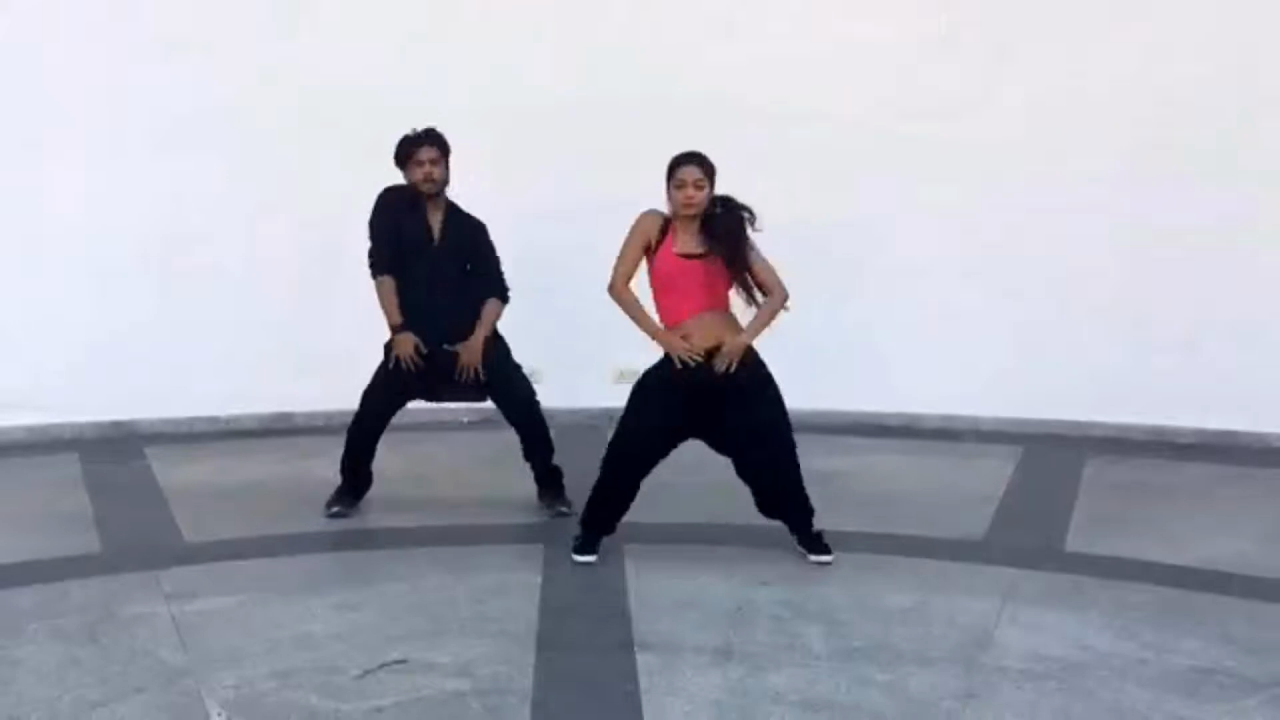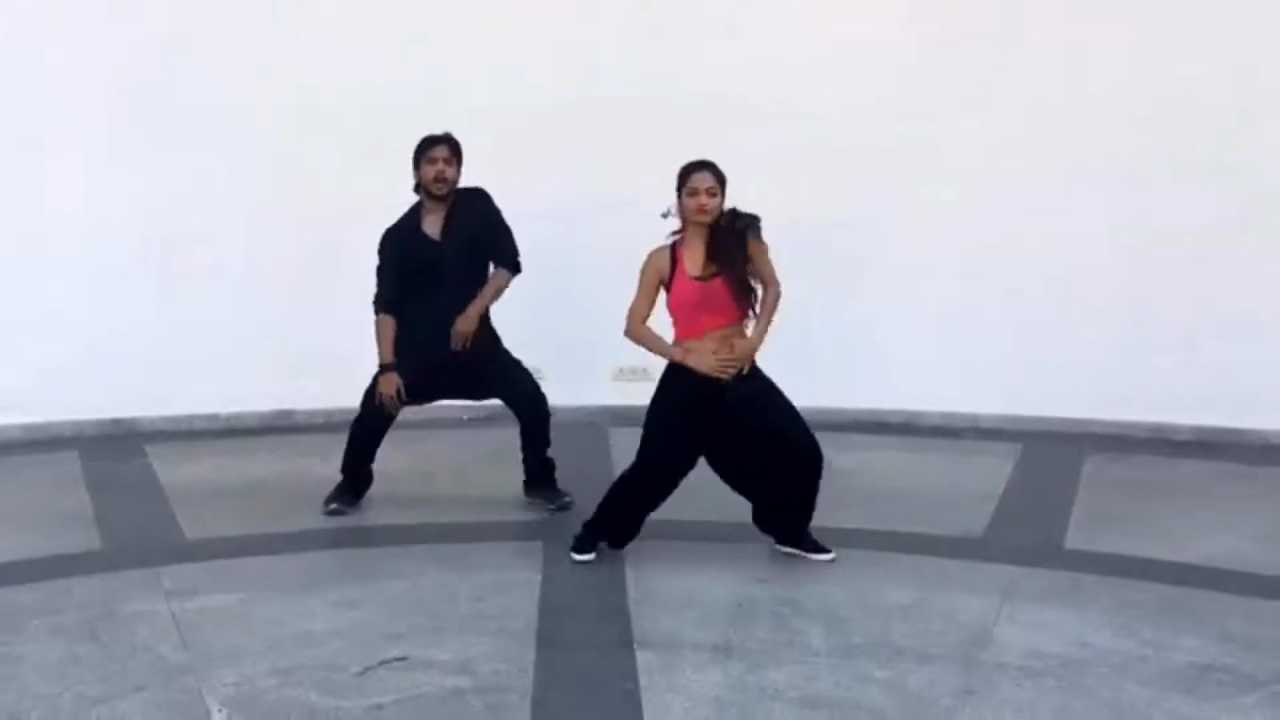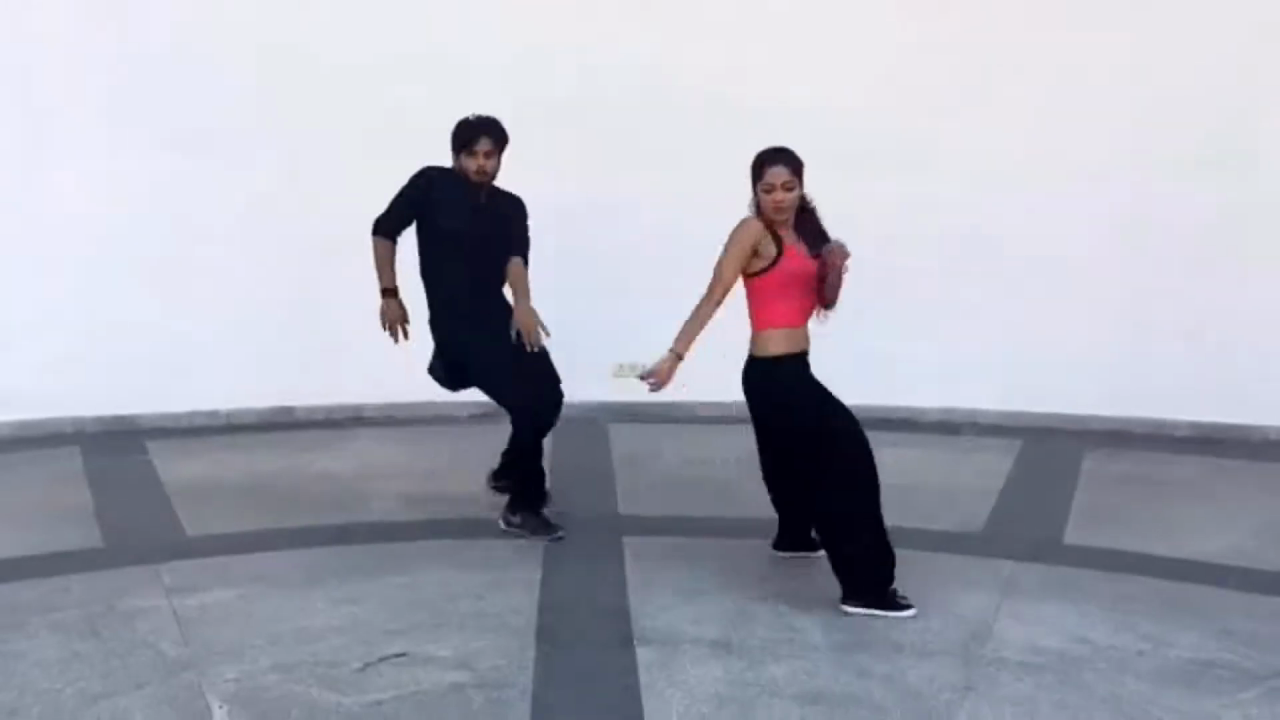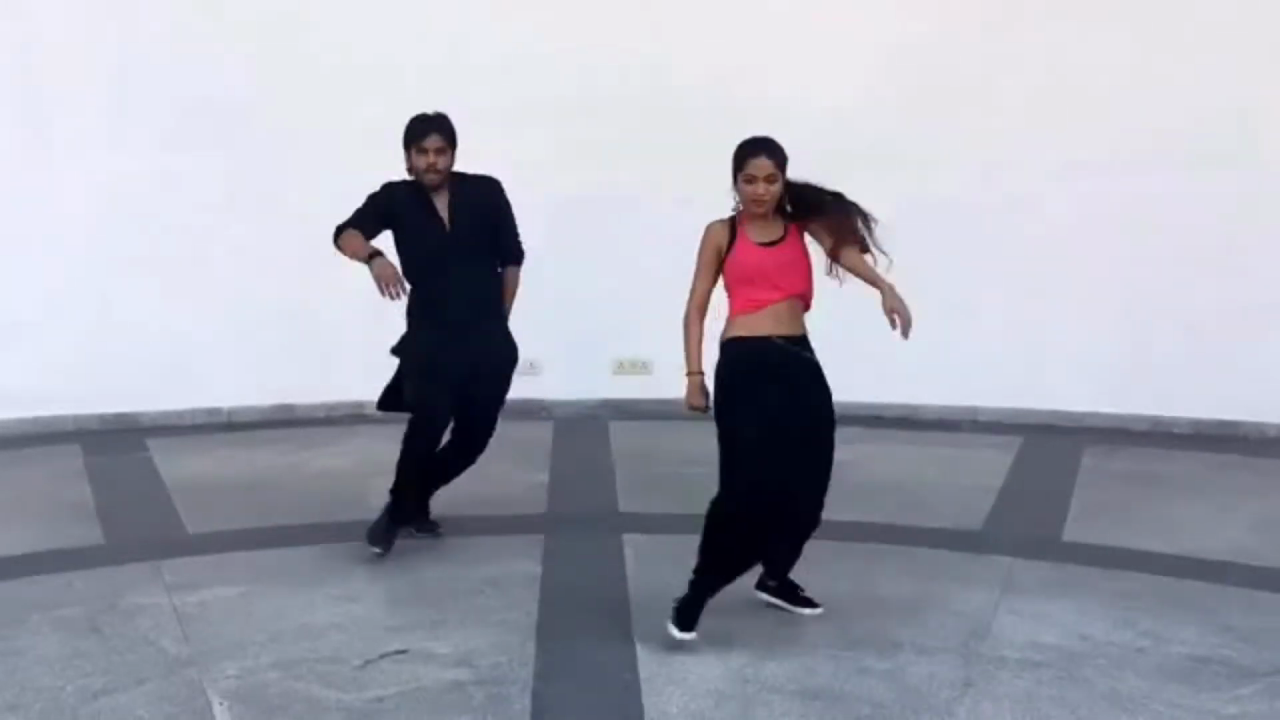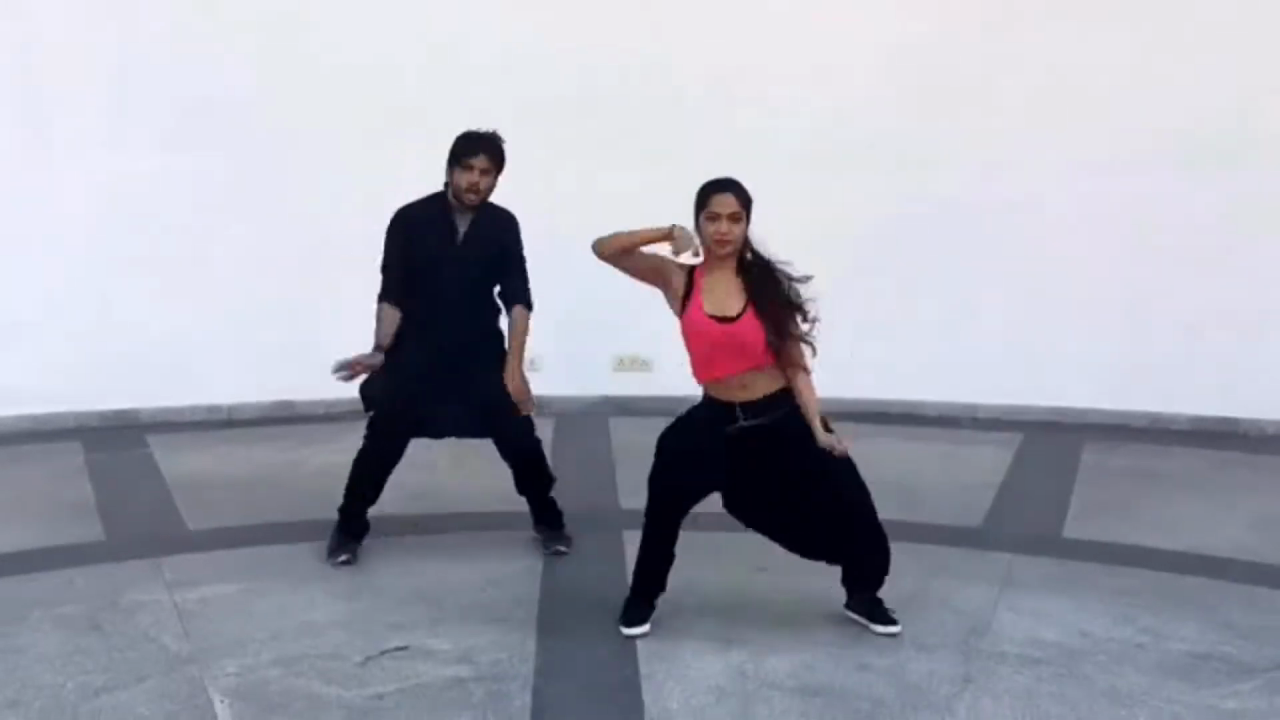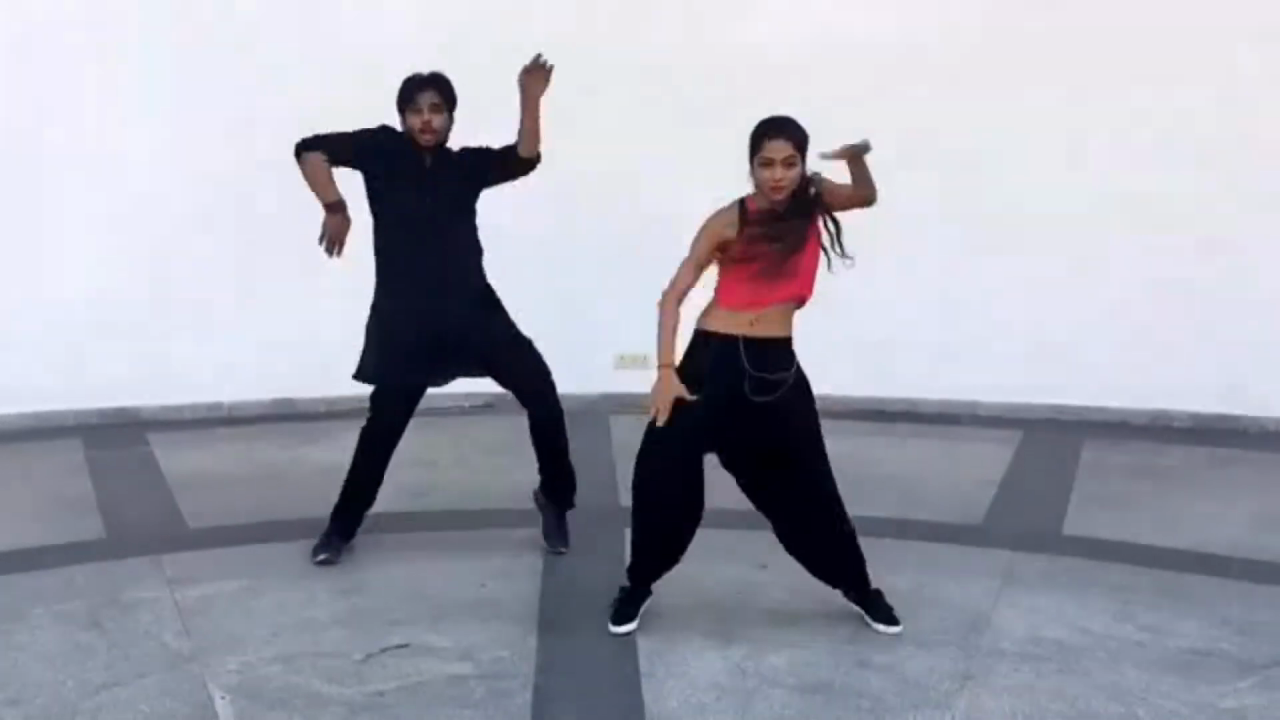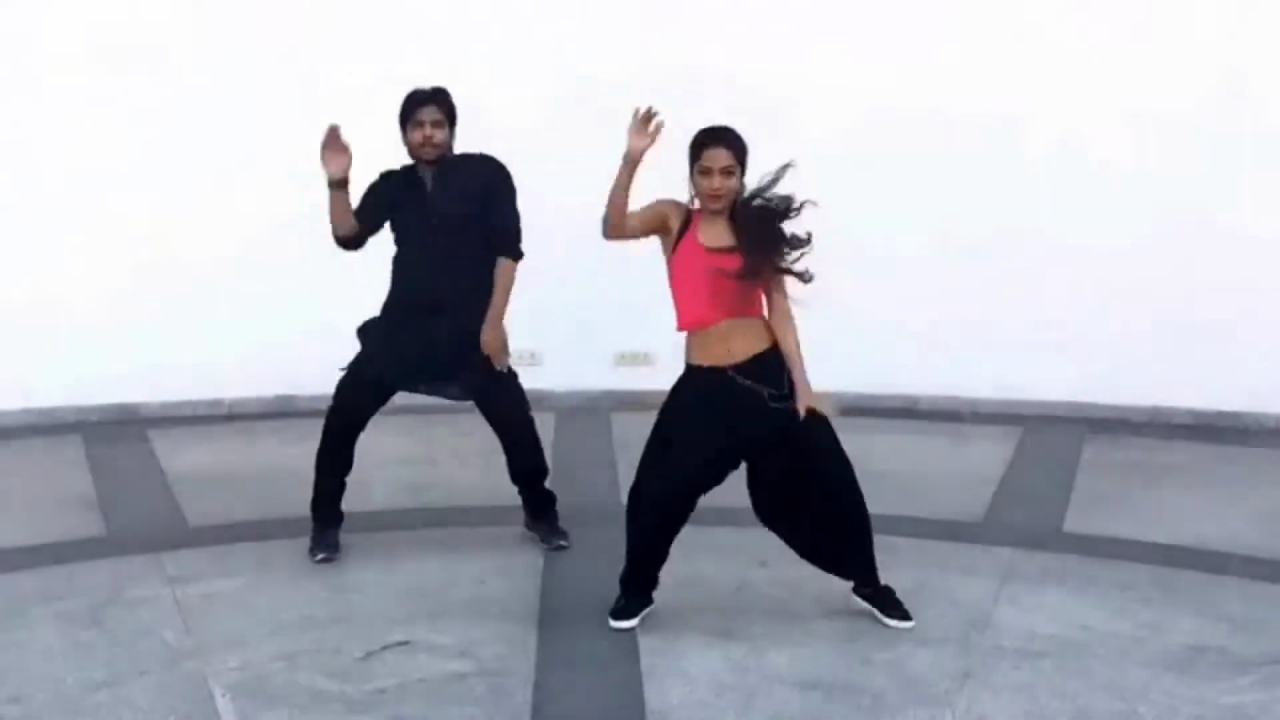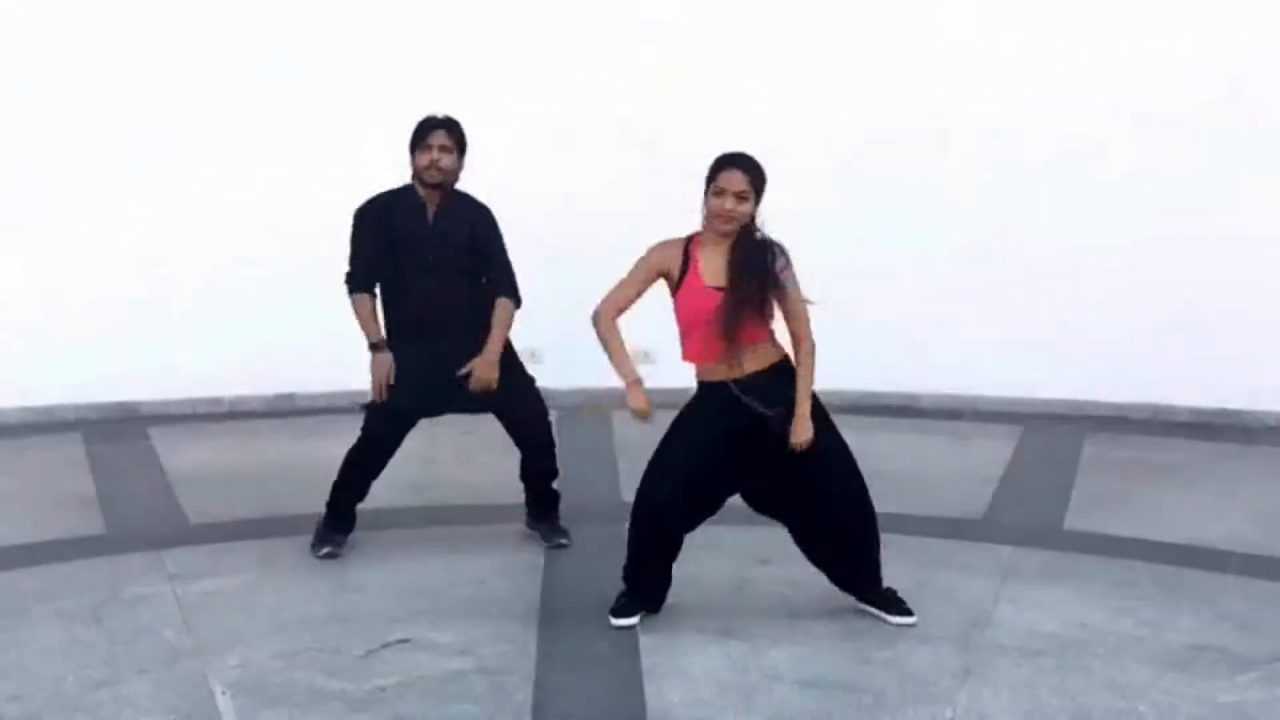
dt=0.3s
person 1, frame 1
left shoulder: (730, 236)
right shoulder: (651, 225)
left elbow: (777, 293)
right elbow: (617, 284)
left wrist: (745, 337)
right wrist: (661, 334)
left hip: (734, 363)
right hip: (678, 368)
left knee: (772, 453)
right knee: (628, 452)
left ankle: (803, 528)
right ankle: (594, 529)
person 1, frame 2
left shoulder: (741, 240)
right shoulder: (663, 259)
left elbow: (770, 288)
right elbow: (634, 327)
left wrist: (755, 338)
right wrist: (689, 358)
left hip: (739, 374)
right hip: (685, 383)
left knee: (800, 454)
right knee: (652, 472)
left ankle: (792, 531)
right ankle: (597, 530)
person 1, frame 3
left shoulder: (805, 235)
right shoulder: (751, 231)
left elbow: (823, 300)
right elbow: (714, 295)
left wrist: (835, 266)
right wrist: (676, 354)
left hip: (791, 369)
right hip: (774, 374)
left knee: (807, 466)
right knee: (846, 469)
left ankle: (792, 534)
right ankle: (865, 588)
person 1, frame 4
left shoulder: (805, 222)
right shoulder: (722, 233)
left elbow: (846, 251)
right elbow: (696, 308)
left wrist: (885, 287)
right wrist: (693, 375)
left hip: (797, 361)
right hip: (743, 364)
left knee: (804, 484)
right knee: (753, 487)
left ankle: (776, 577)
right ankle: (697, 593)
person 1, frame 5
left shoulder: (769, 280)
right shoulder: (678, 278)
left elbow: (795, 360)
right elbow: (604, 249)
left wrist: (819, 427)
right wrist: (664, 235)
left hip: (780, 417)
right hip: (716, 418)
left knee: (850, 514)
right knee: (668, 491)
left ankle: (862, 594)
right ankle: (644, 595)
person 1, frame 6
left shoulder: (813, 202)
right shoulder: (728, 222)
left elbow: (865, 196)
right elbow: (674, 295)
left wrist: (856, 160)
right wrist: (665, 370)
left hip: (776, 367)
right hip: (711, 362)
left knee: (809, 487)
right knee: (662, 479)
left ankle: (858, 586)
right ankle: (637, 587)
person 1, frame 7
left shoulder: (761, 228)
right shoulder: (674, 220)
left elbow: (779, 313)
right elbow: (617, 226)
left wrist: (802, 383)
right wrist: (632, 159)
left hip: (768, 379)
right hip: (704, 388)
left knee: (829, 486)
right knee: (655, 497)
left ankle: (870, 586)
right ankle: (635, 591)
person 1, frame 8
left shoulder: (769, 258)
right shoulder: (671, 256)
left elbow: (803, 339)
right elbow: (605, 315)
left wrist: (803, 413)
right wrist: (631, 382)
left hip: (776, 390)
right hip: (713, 402)
left knee: (841, 493)
right knee: (658, 502)
left ankle: (869, 588)
right ankle: (640, 592)
person 2, frame 1
left shoulder: (469, 226)
right shoulder: (390, 206)
left elbow: (496, 290)
right elbow: (383, 270)
left wrist: (478, 341)
right wrist: (399, 330)
left hip: (473, 338)
right hip: (416, 337)
left knee: (526, 409)
right knee: (369, 414)
left ankle: (550, 485)
right ankle: (352, 485)
person 2, frame 2
left shoulder: (479, 206)
right shoulder: (398, 236)
left elbow: (508, 264)
right elbow: (387, 304)
left wrist: (474, 312)
right wrist: (387, 367)
left hip: (474, 336)
right hip: (416, 344)
left knee: (533, 405)
right knee: (373, 415)
left ankle: (540, 482)
right ankle: (352, 484)
person 2, frame 3
left shoulder: (509, 206)
right shoulder: (430, 184)
left elbow: (516, 256)
right elbow: (384, 231)
left wrist: (525, 310)
right wrist: (388, 293)
left hip: (498, 322)
right hip: (458, 326)
left knee: (545, 398)
right knee: (538, 403)
left ankle: (511, 482)
right ankle: (522, 506)
person 2, frame 4
left shoulder: (485, 193)
right shoulder: (396, 198)
left elbow: (512, 258)
right elbow: (346, 234)
left wrist: (502, 322)
right wrist: (375, 259)
left hip: (486, 338)
right hip: (432, 338)
left knee: (474, 434)
right knee: (429, 419)
left ankle: (409, 507)
right ankle: (402, 509)
person 2, frame 5
left shoulder: (501, 225)
right shoulder: (411, 221)
left elbow: (518, 298)
right elbow: (393, 295)
left wrist: (515, 366)
right wrist: (378, 352)
left hip: (479, 356)
right hip: (412, 357)
left knee: (521, 441)
right knee: (382, 441)
left ankle: (547, 518)
right ankle: (350, 526)
person 2, frame 6
left shoulder: (470, 165)
right shoulder: (381, 147)
left elbow: (524, 161)
right elbow: (311, 150)
left wrist: (530, 99)
right wrist: (335, 205)
left hip: (473, 310)
right hip: (404, 317)
left knee: (542, 396)
right knee: (383, 424)
left ankle: (555, 499)
right ankle: (342, 525)
person 2, frame 7
left shoulder: (486, 174)
right shoulder: (392, 186)
left elbow: (509, 250)
right elbow: (348, 237)
left wrist: (494, 322)
right wrist: (337, 182)
left hip: (469, 330)
right hip: (402, 328)
left knee: (517, 424)
right knee: (343, 418)
left ankle: (540, 512)
right ankle: (326, 520)
person 2, frame 8
left shoulder: (476, 215)
right shoulder: (378, 213)
left elbow: (504, 289)
right elbow: (361, 285)
left wrist: (491, 355)
right wrist: (379, 349)
left hip: (478, 348)
right hip: (410, 351)
left knee: (534, 426)
right knee: (375, 440)
left ankle: (543, 513)
right ankle: (336, 520)
